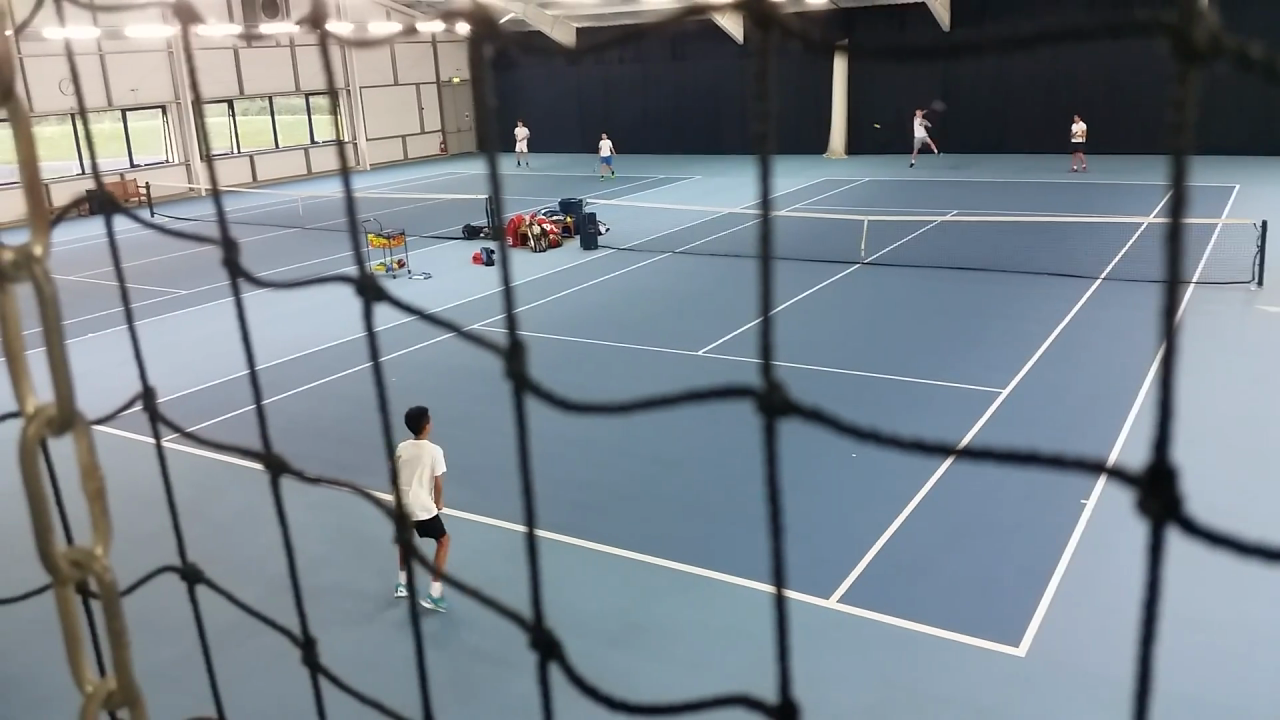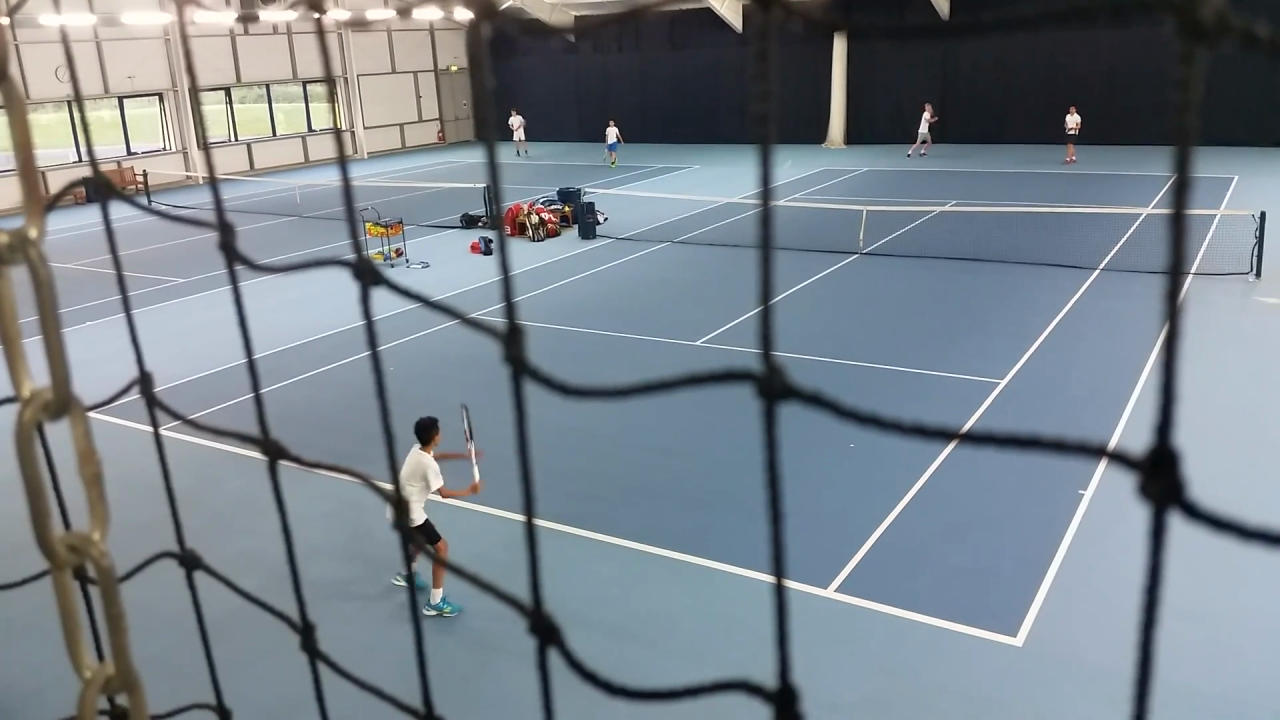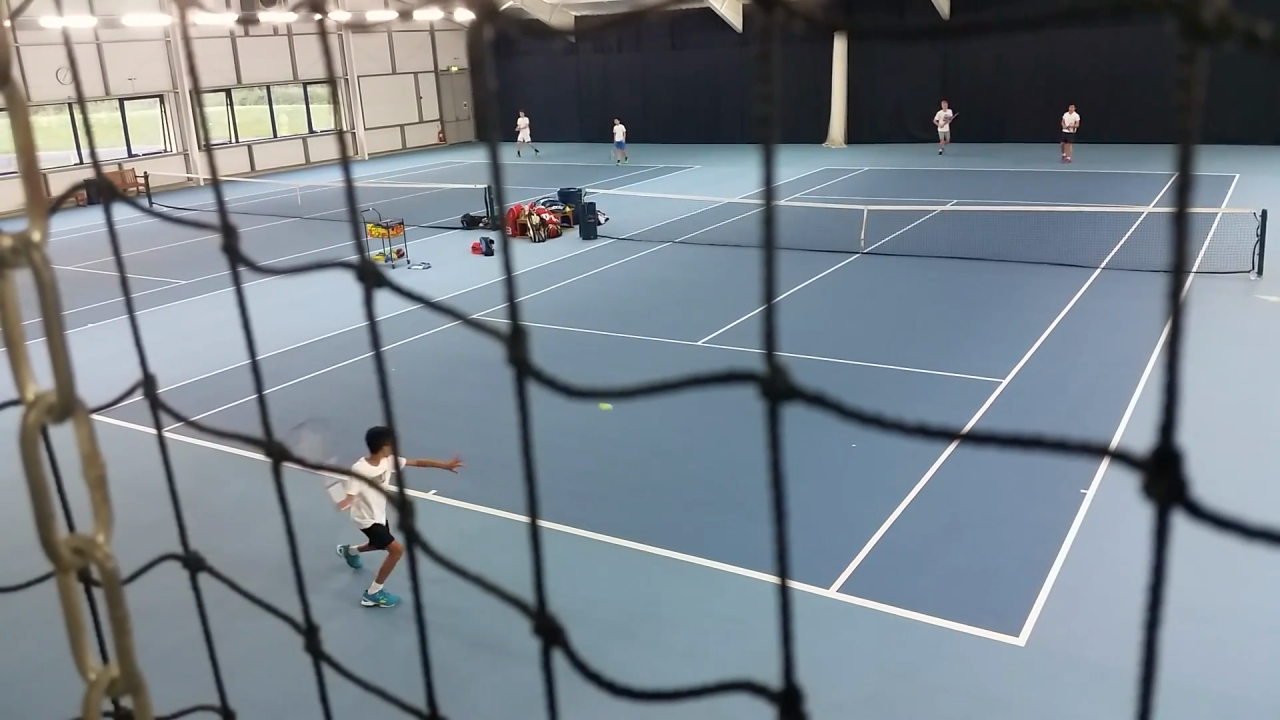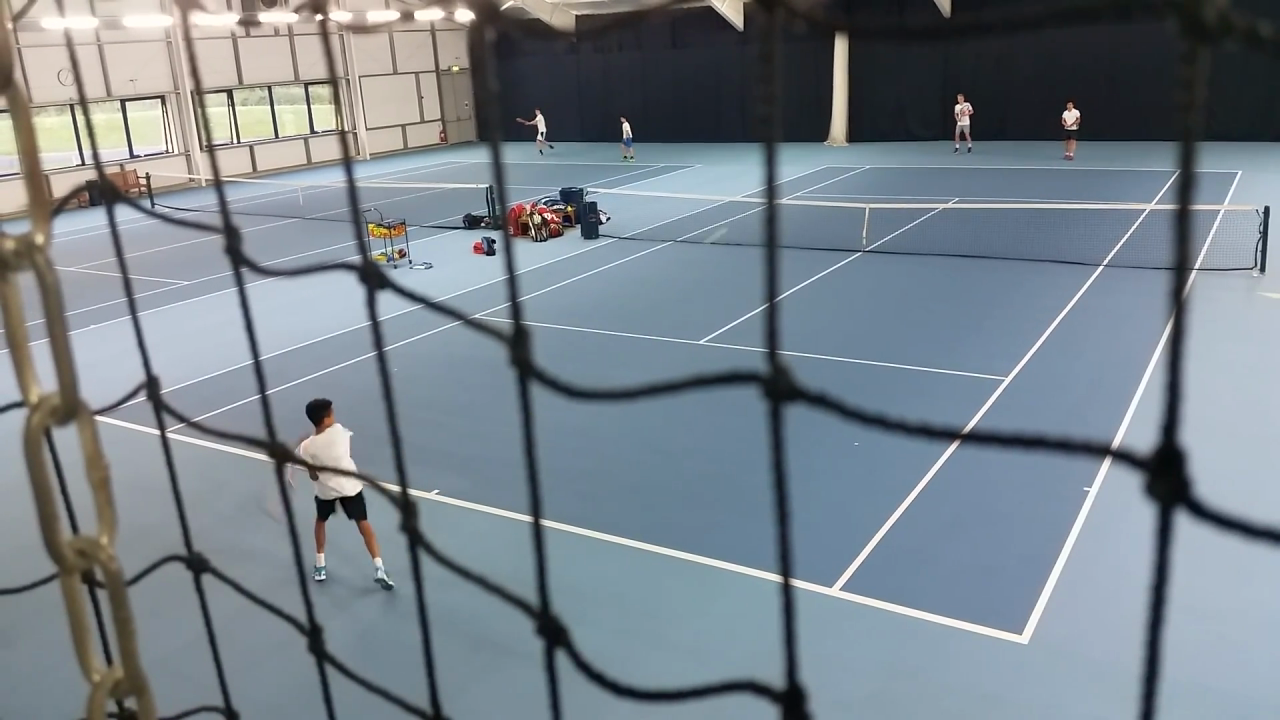
dt=0.5s
person 1, frame 1
left shoulder: (401, 448)
right shoulder: (434, 451)
left elbow: (395, 478)
right elbow: (438, 483)
right wrist: (438, 502)
left hip: (402, 505)
right hip: (423, 507)
right knee: (443, 541)
left ankle: (402, 584)
right ankle: (434, 595)
person 1, frame 2
left shoulder: (417, 451)
right shoulder: (428, 465)
left elbow: (437, 456)
right elbow: (444, 493)
left wrist: (462, 455)
right wrist: (469, 491)
right hip: (408, 514)
left knee: (424, 538)
right knee: (441, 548)
left ankle: (406, 574)
right ankle: (436, 602)
person 1, frame 3
left shoulder: (388, 460)
right shoulder: (359, 470)
left elbow: (417, 462)
right elbow: (350, 496)
left wrist: (445, 465)
right wrist: (345, 503)
left hip: (379, 513)
right hip: (367, 518)
left knee: (380, 543)
right knee: (396, 549)
left ankle: (350, 551)
right ankle: (372, 594)
person 1, frame 4
left shoulder: (306, 447)
right shoulder: (339, 430)
left elbow: (314, 476)
left hip: (326, 490)
right hip: (351, 486)
left knee: (320, 521)
right knee: (364, 526)
left ankle: (320, 566)
right ankle: (379, 568)
